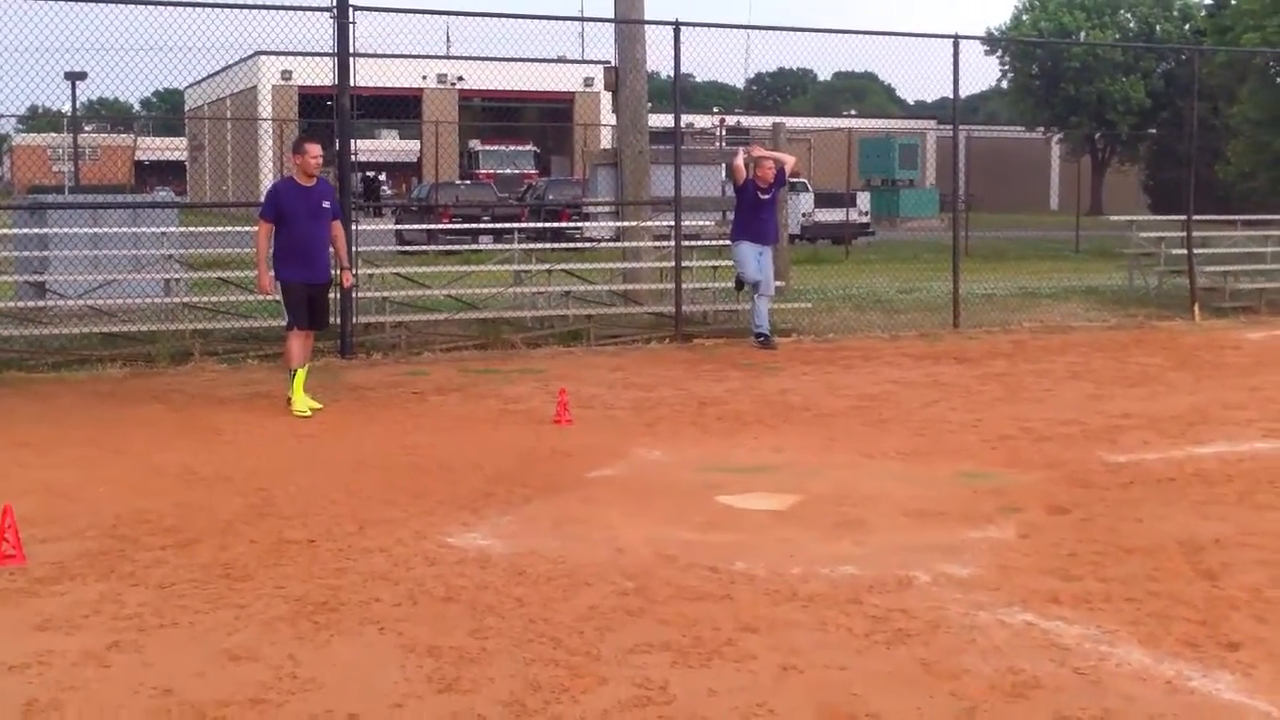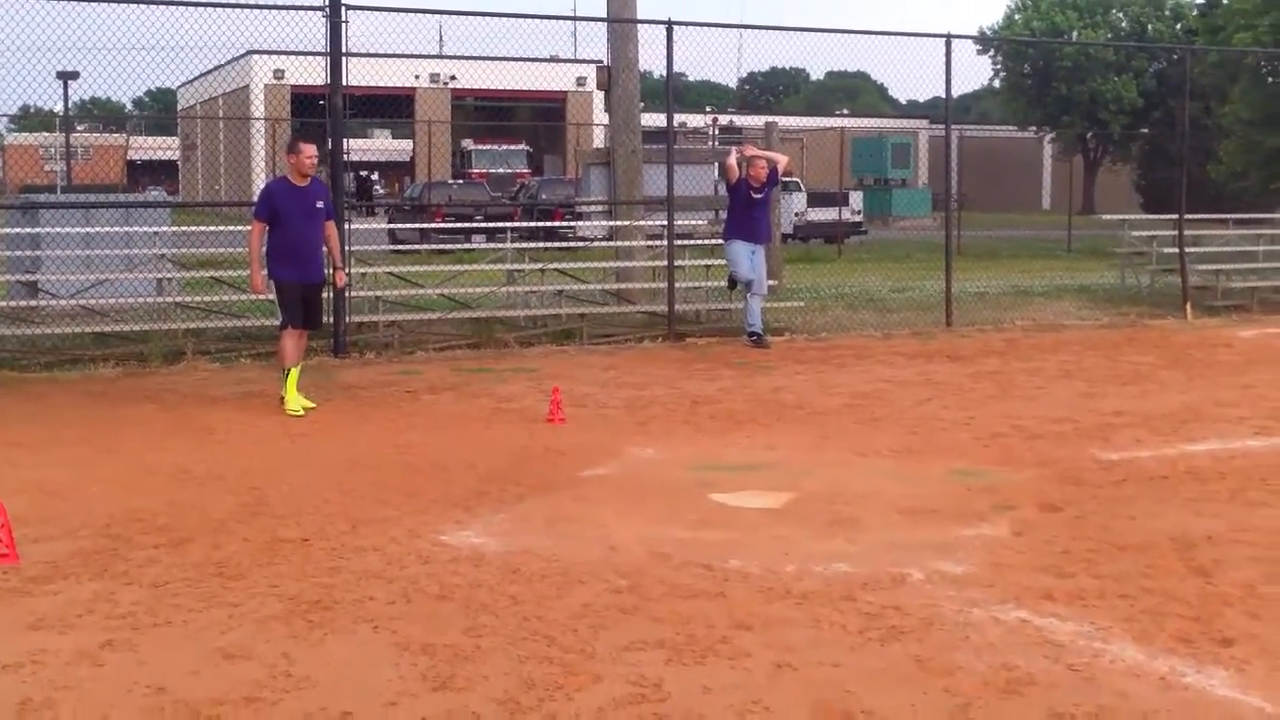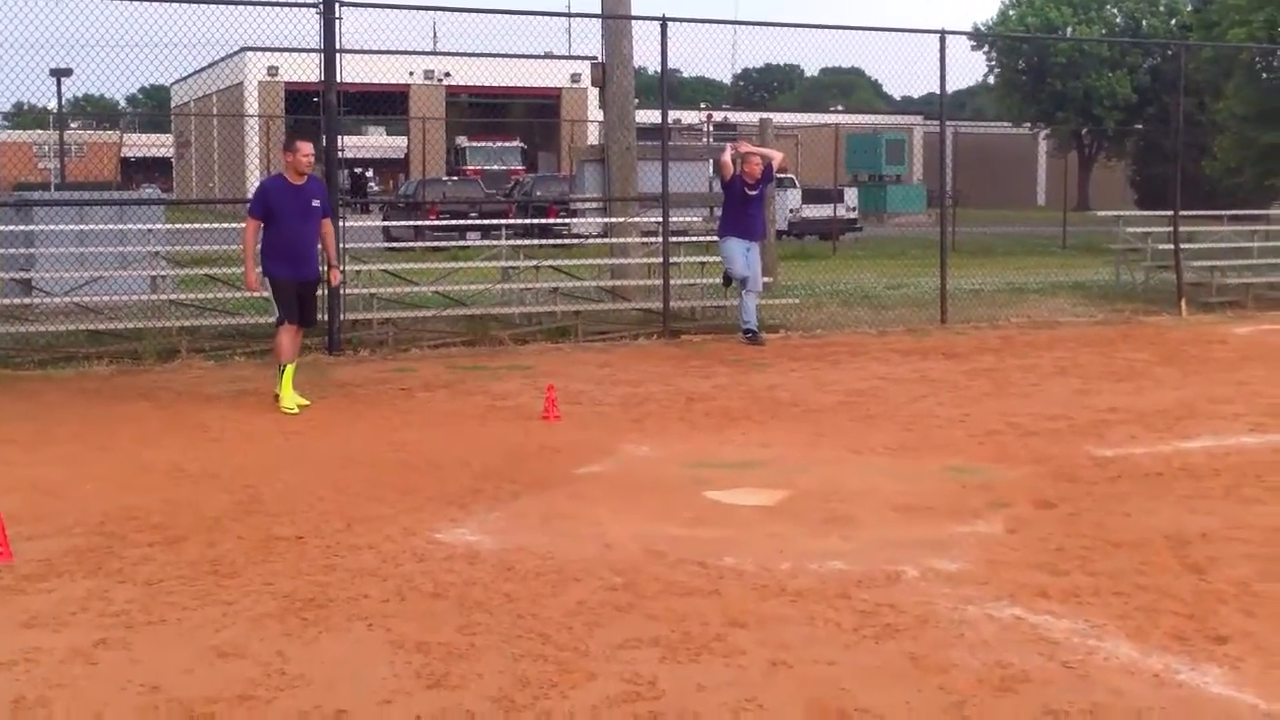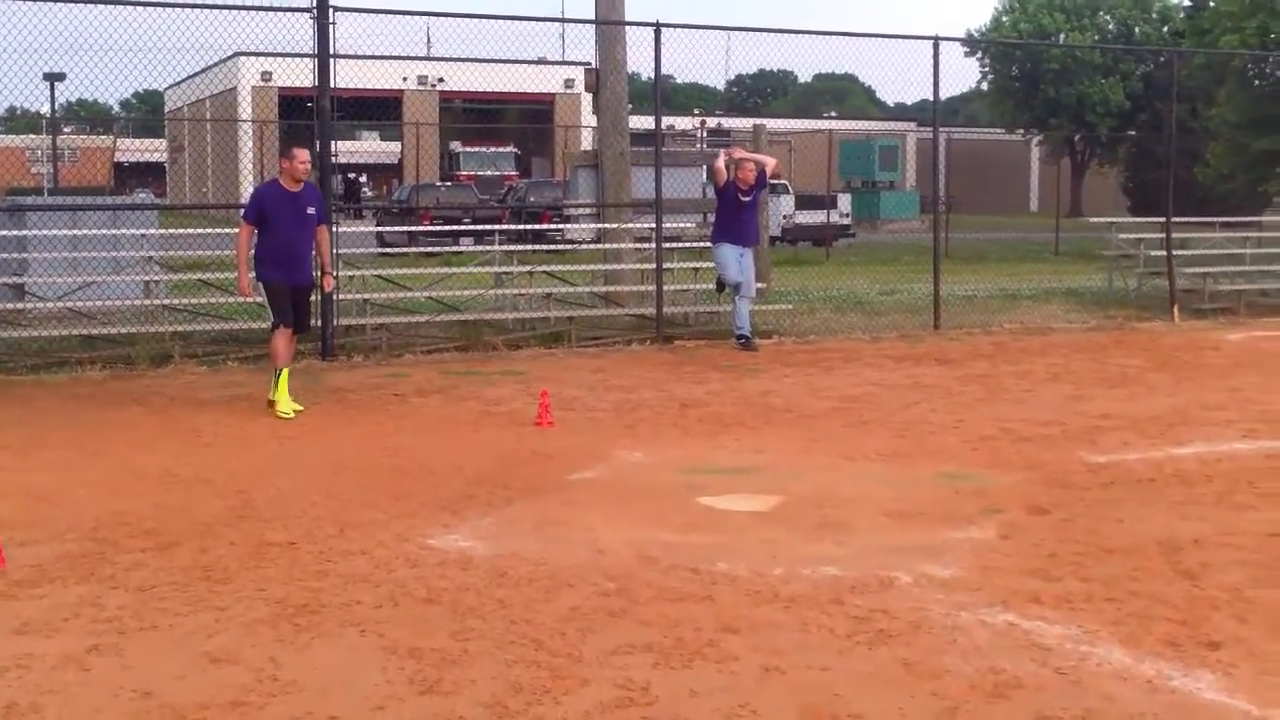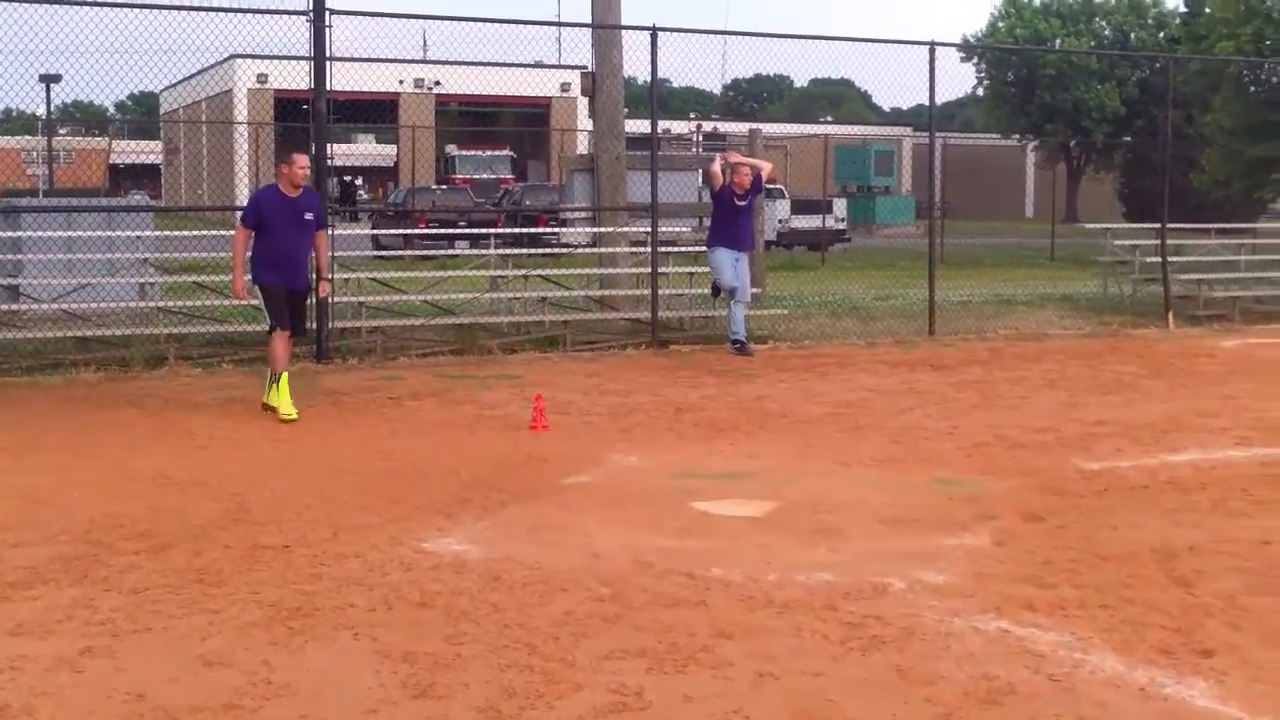
dt=0.1s
person 1, frame 1
left shoulder: (327, 190)
right shoulder: (280, 190)
left elbow: (336, 230)
right elbow: (263, 232)
left wrist: (345, 266)
right wrist: (263, 271)
left hip: (321, 276)
right hip: (291, 276)
left knee: (310, 331)
right knee: (297, 330)
left ankle: (299, 390)
right ankle: (295, 393)
person 1, frame 2
left shoulder: (322, 190)
right shoulder: (274, 190)
left elbow: (330, 230)
right elbow: (257, 230)
left wrist: (338, 266)
right wrist: (256, 270)
left hip: (314, 274)
right hip: (284, 273)
left knee: (304, 330)
right knee: (291, 328)
left ankle: (291, 390)
right ankle: (289, 392)
person 1, frame 3
left shoulder: (318, 187)
right shoulder: (269, 188)
left elbow: (326, 228)
right elbow: (251, 228)
left wrist: (333, 264)
right wrist: (249, 267)
left hip: (309, 272)
right hip: (279, 271)
left knee: (299, 327)
right knee: (288, 324)
left ankle: (285, 387)
right ankle: (285, 389)
person 1, frame 4
left shoulder: (314, 194)
right shoulder: (264, 194)
left elbow: (322, 234)
right elbow: (245, 232)
left wrist: (327, 271)
right wrist: (243, 272)
left hip: (302, 277)
right hip: (272, 275)
left knee: (293, 332)
right knee: (283, 328)
left ankle: (276, 392)
right ankle: (283, 394)
person 1, frame 5
left shoulder: (313, 199)
right shoulder: (262, 198)
left elbow: (320, 239)
right elbow: (241, 235)
left wrist: (323, 277)
right wrist: (237, 275)
left hip: (299, 281)
right hip: (269, 278)
left knee: (289, 336)
right knee: (280, 331)
left ankle: (271, 394)
right ankle: (282, 396)
person 2, frame 1
left shoulder: (775, 184)
right shoulder: (746, 186)
left elbow: (791, 160)
right elbow: (737, 165)
left wrist: (764, 153)
right wrist: (741, 153)
left hip: (766, 245)
right hip: (744, 242)
left knee: (765, 290)
right knee: (753, 277)
left ankle: (761, 333)
right ankle: (742, 277)
person 2, frame 2
left shoulder: (768, 184)
right shoulder: (739, 185)
left elbow: (784, 160)
right elbow: (730, 164)
left wrist: (757, 152)
right wrist: (734, 153)
left hip: (758, 244)
right hip: (736, 241)
left knee: (758, 289)
right knee: (745, 276)
left ankle: (754, 332)
right ankle: (735, 276)
person 2, frame 3
left shoulder: (762, 180)
right shoulder: (734, 182)
left elbow: (778, 156)
right elbow: (724, 161)
left wrist: (751, 149)
right wrist: (728, 149)
left hip: (753, 241)
right hip: (731, 238)
left knee: (753, 286)
right knee: (740, 273)
left ankle: (749, 329)
right ankle: (730, 273)
person 2, frame 4
left shoulder: (756, 186)
right shoulder: (727, 188)
left elbow: (772, 162)
right elbow: (718, 167)
left wrist: (745, 155)
right wrist: (723, 155)
left hip: (746, 247)
right hip: (725, 244)
left knee: (746, 292)
right knee: (734, 279)
left ankle: (742, 335)
right ankle: (723, 279)
person 2, frame 5
left shoulder: (752, 191)
right shoulder: (723, 192)
left elbow: (768, 167)
right elbow: (714, 171)
left wrist: (741, 159)
right wrist: (718, 159)
left hip: (742, 251)
right hip: (720, 248)
left knee: (741, 297)
right knee: (729, 283)
left ankle: (737, 340)
right ankle: (718, 283)
